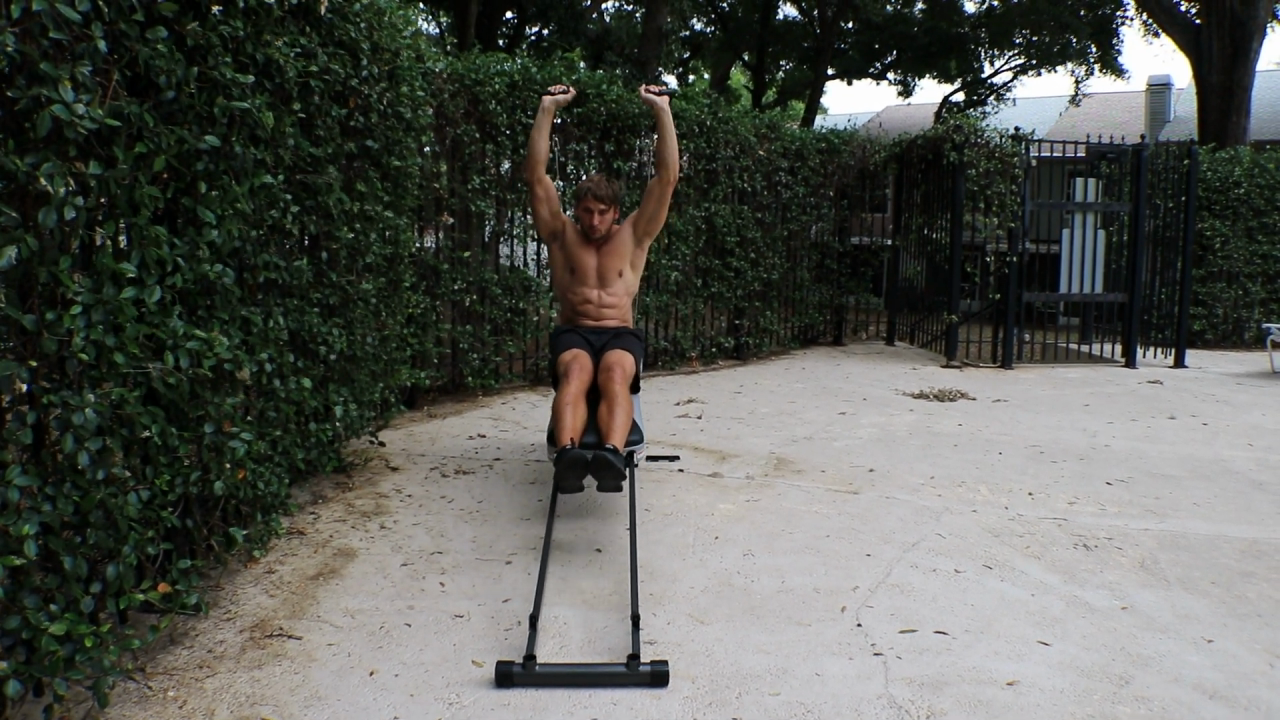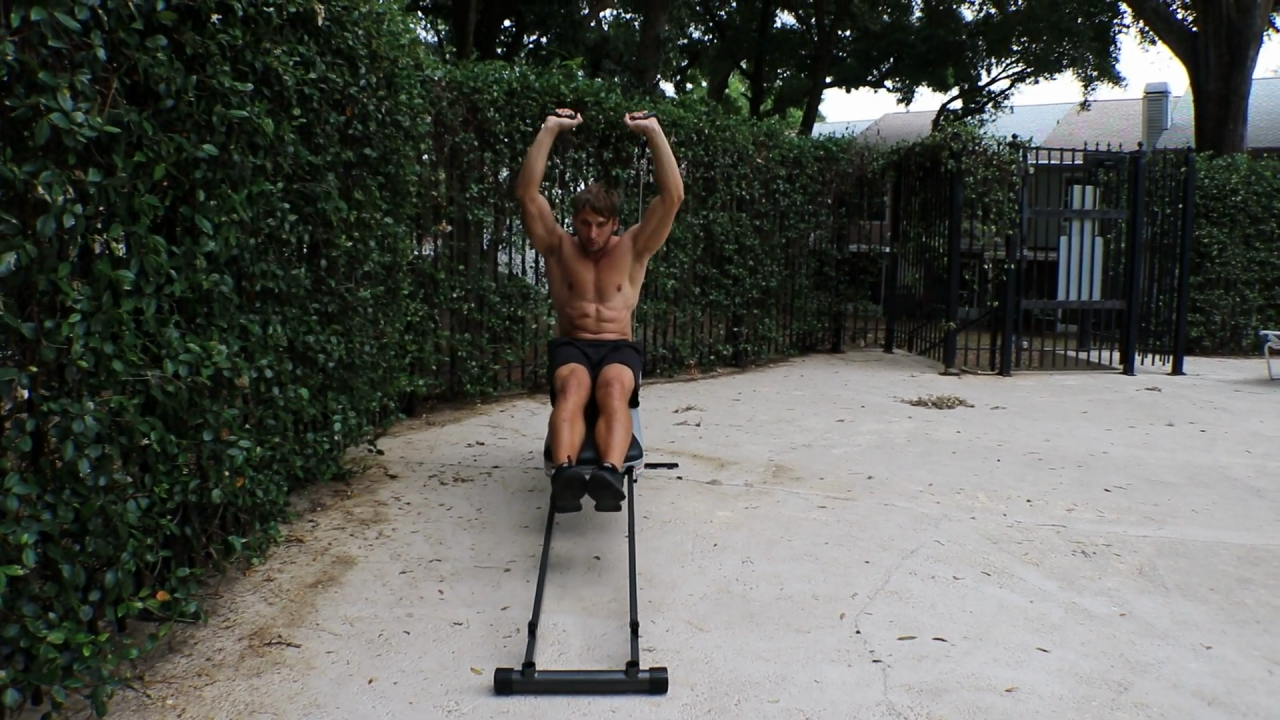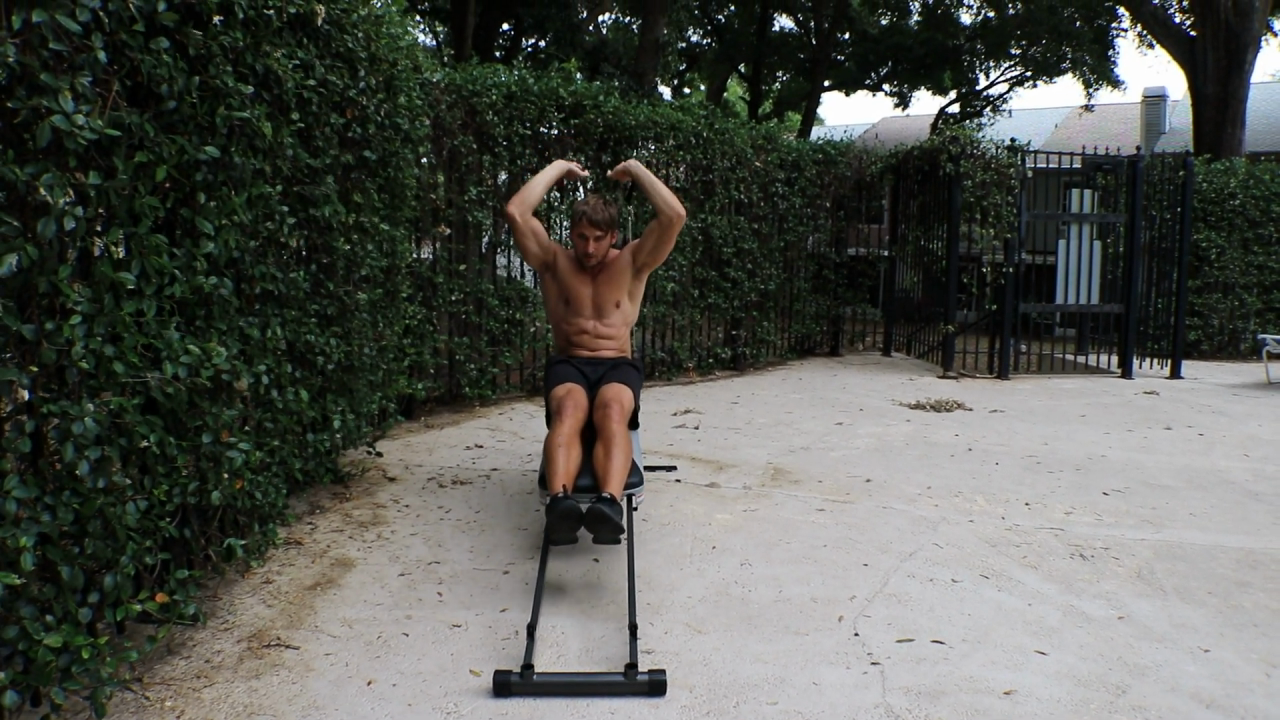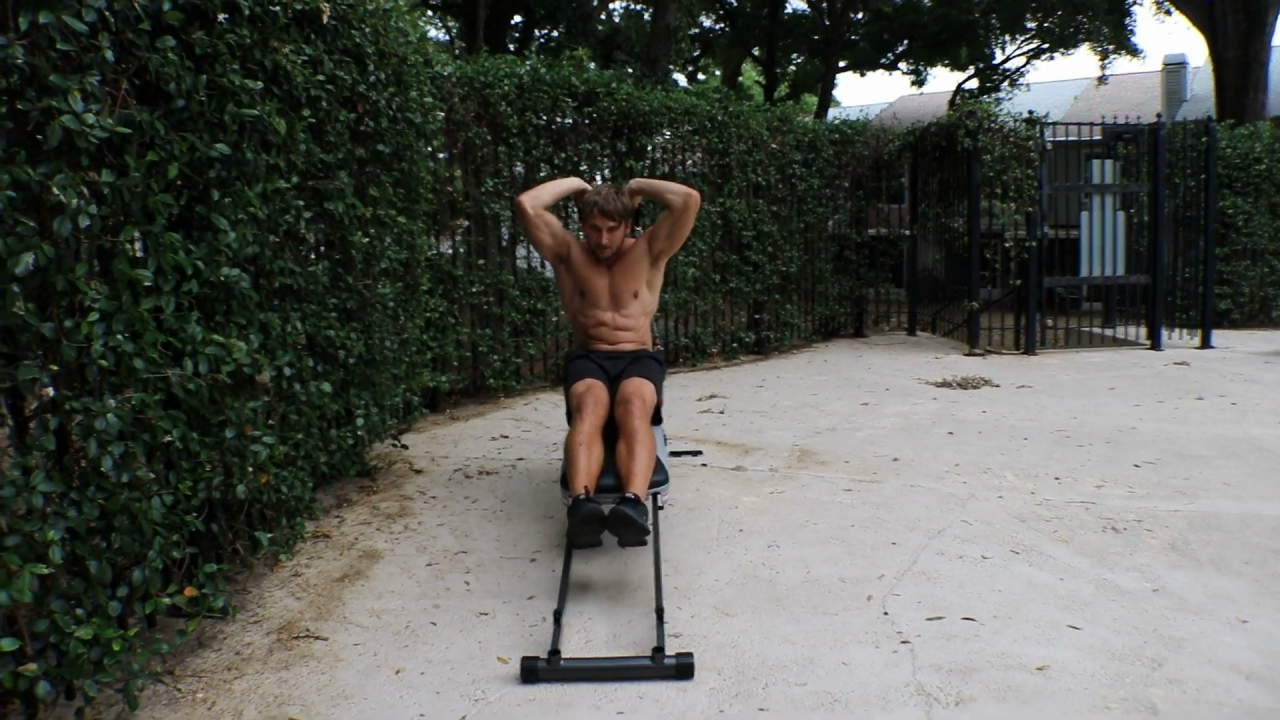
dt=0.5s
person 1, frame 1
left shoulder: (634, 236)
right shoulder: (560, 235)
left elbow: (667, 177)
right elbow: (536, 176)
left wrist: (662, 110)
right wrist: (547, 109)
left hip: (621, 335)
right hip: (573, 333)
left knee: (614, 374)
right knee: (575, 372)
left ankle: (612, 455)
right ankle: (566, 454)
person 1, frame 2
left shoulder: (633, 248)
right shoulder: (558, 247)
left elbow: (673, 196)
right elbow: (526, 192)
left wrist: (654, 131)
right wrist: (549, 128)
left hip: (619, 349)
right hip: (571, 347)
left knee: (613, 389)
right knee: (572, 388)
left ankle: (610, 474)
right ankle: (564, 473)
person 1, frame 3
left shoulder: (632, 263)
right shoulder: (554, 261)
left elbow: (675, 216)
right elbow: (515, 213)
left wrist: (635, 170)
right wrist: (558, 168)
left hip: (618, 365)
right hip: (568, 363)
left knee: (612, 411)
right knee: (568, 410)
left ankle: (609, 503)
right ankle: (559, 503)
person 1, frame 4
left shoulder: (649, 250)
right shoulder: (568, 251)
left elbow: (688, 199)
right elbow: (525, 205)
left wrist: (638, 186)
right wrist: (575, 184)
left hip: (639, 357)
right hip: (587, 357)
left knee: (633, 408)
right knee: (589, 408)
left ankle: (634, 505)
right ankle: (582, 505)
